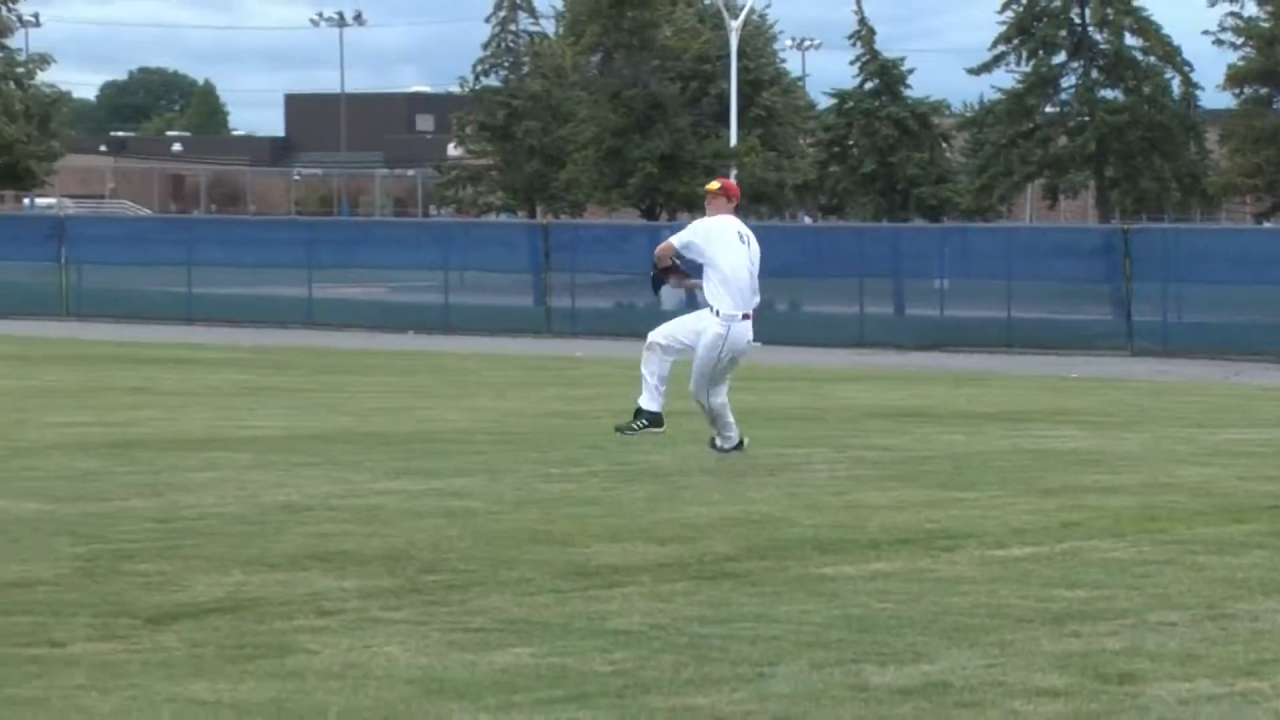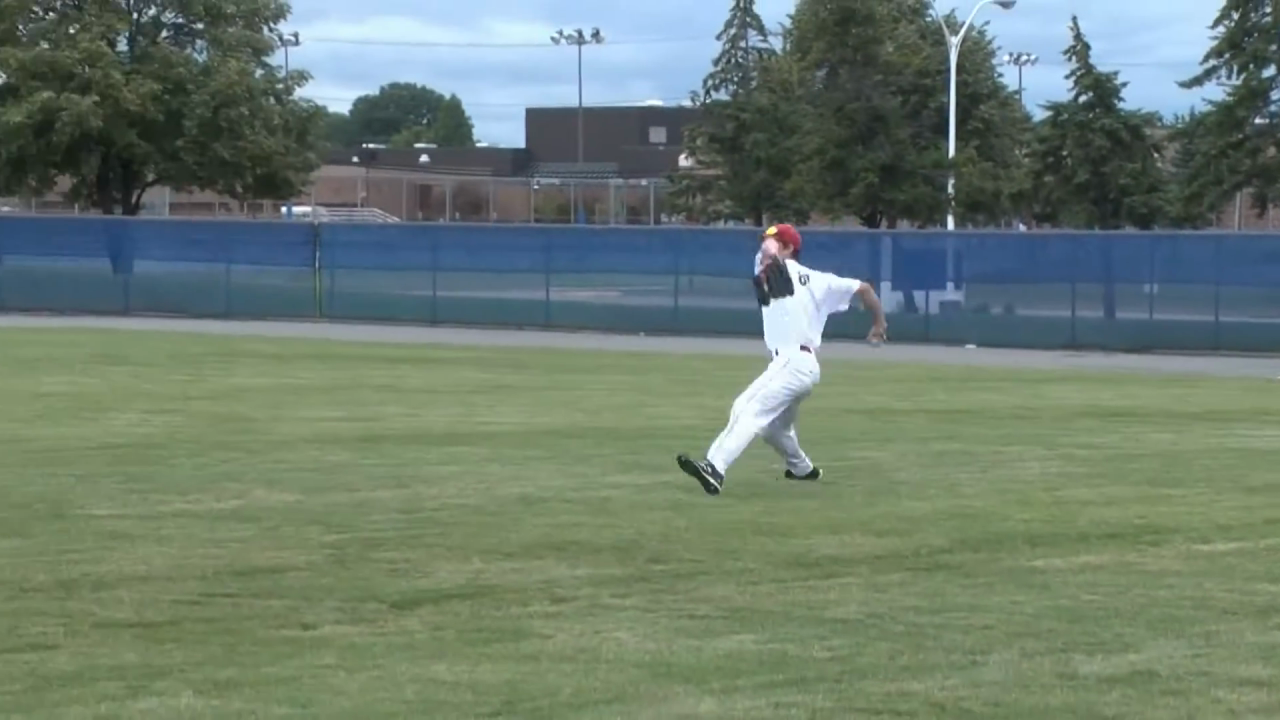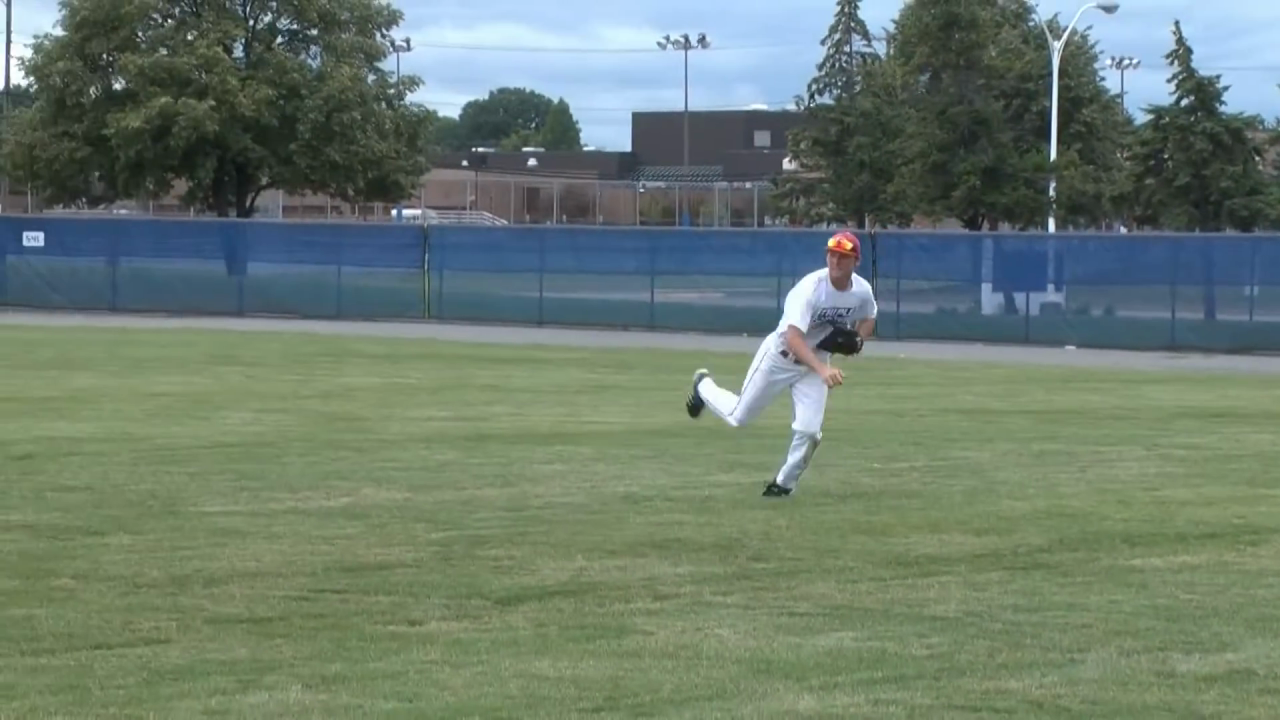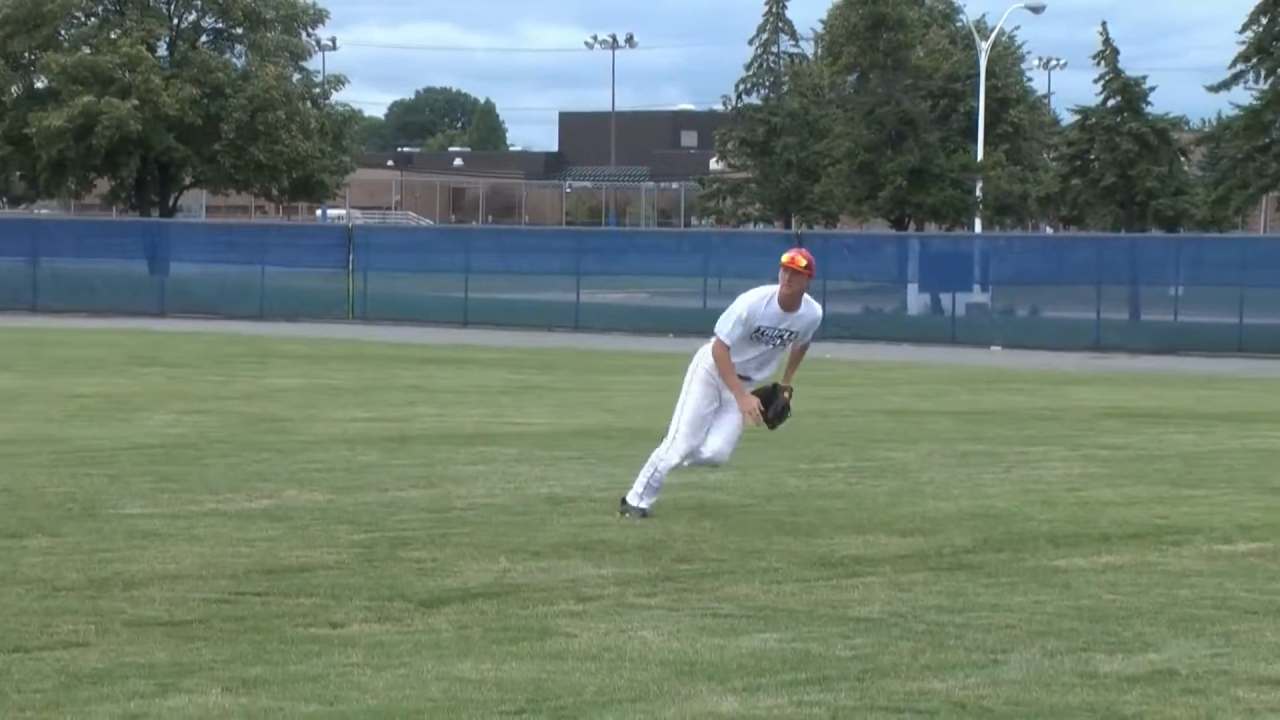
dt=0.4s
person 1, frame 1
left shoulder: (709, 226)
right shoulder: (749, 239)
left elbow: (662, 252)
left wrist: (668, 269)
right wrist: (688, 282)
left hip: (725, 327)
right hip: (732, 325)
left knee: (703, 391)
right knee: (657, 341)
left ankle: (729, 440)
right ankle: (650, 412)
person 1, frame 2
left shoulder: (772, 271)
right shoulder: (819, 280)
left elbow: (770, 245)
right elbow: (863, 288)
right wrist: (878, 321)
left hip: (792, 364)
right hip: (800, 367)
left knee: (748, 412)
right knee: (774, 425)
left ankle: (715, 469)
right ankle: (802, 468)
person 1, frame 3
left shoulder: (862, 290)
right shoulder: (807, 289)
left elbow: (869, 319)
right elbow: (791, 338)
left wrist: (856, 340)
right wrist: (822, 369)
left hip: (816, 366)
right hip: (779, 357)
left knee: (808, 430)
right knee: (738, 416)
left ankle: (785, 483)
right ankle: (704, 387)
person 1, frame 4
left shoulder: (813, 314)
right shoulder: (750, 303)
right elbow: (719, 349)
left wrist: (786, 386)
right wrist: (741, 396)
left hip: (744, 384)
right hip: (711, 371)
left knee: (715, 453)
right knee: (682, 445)
left ankle: (675, 454)
